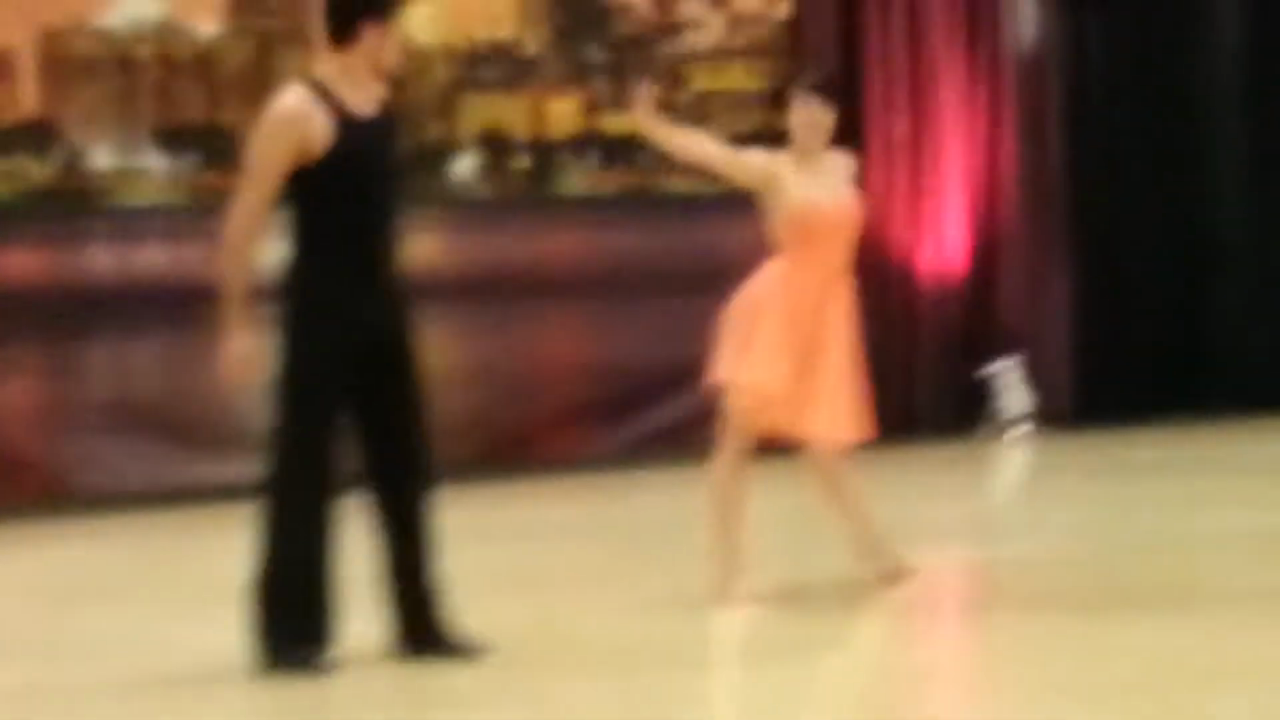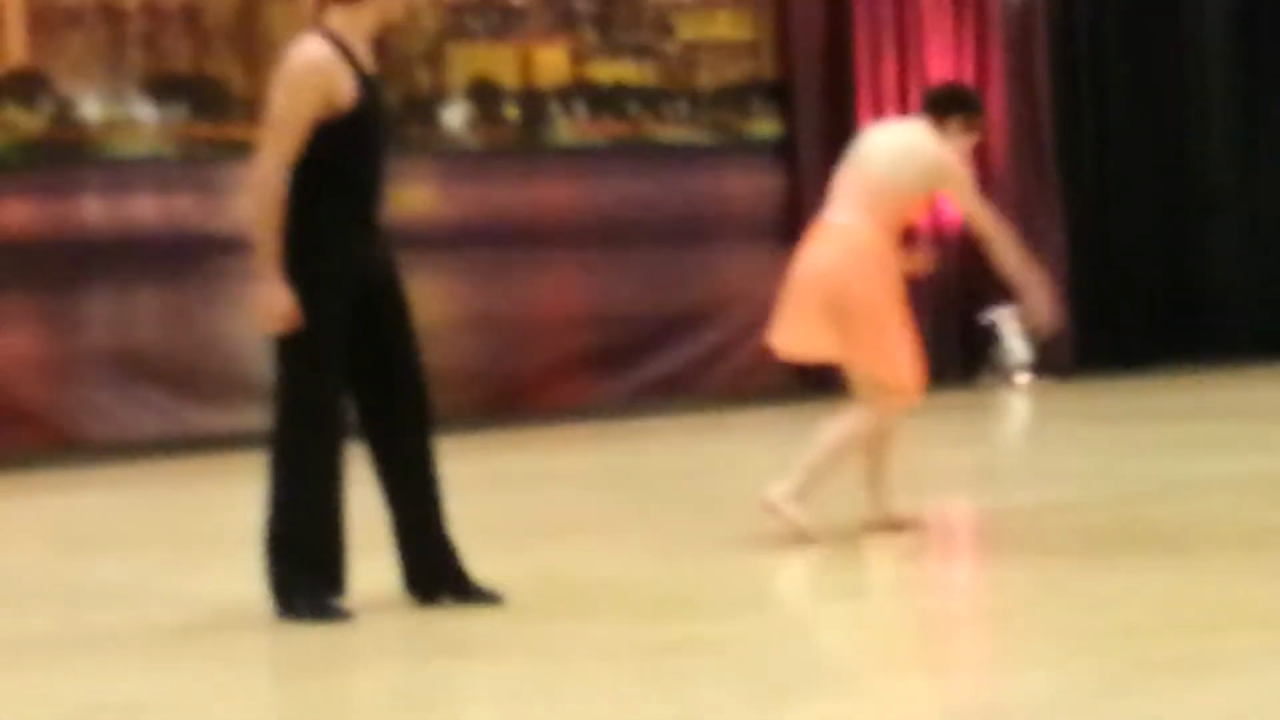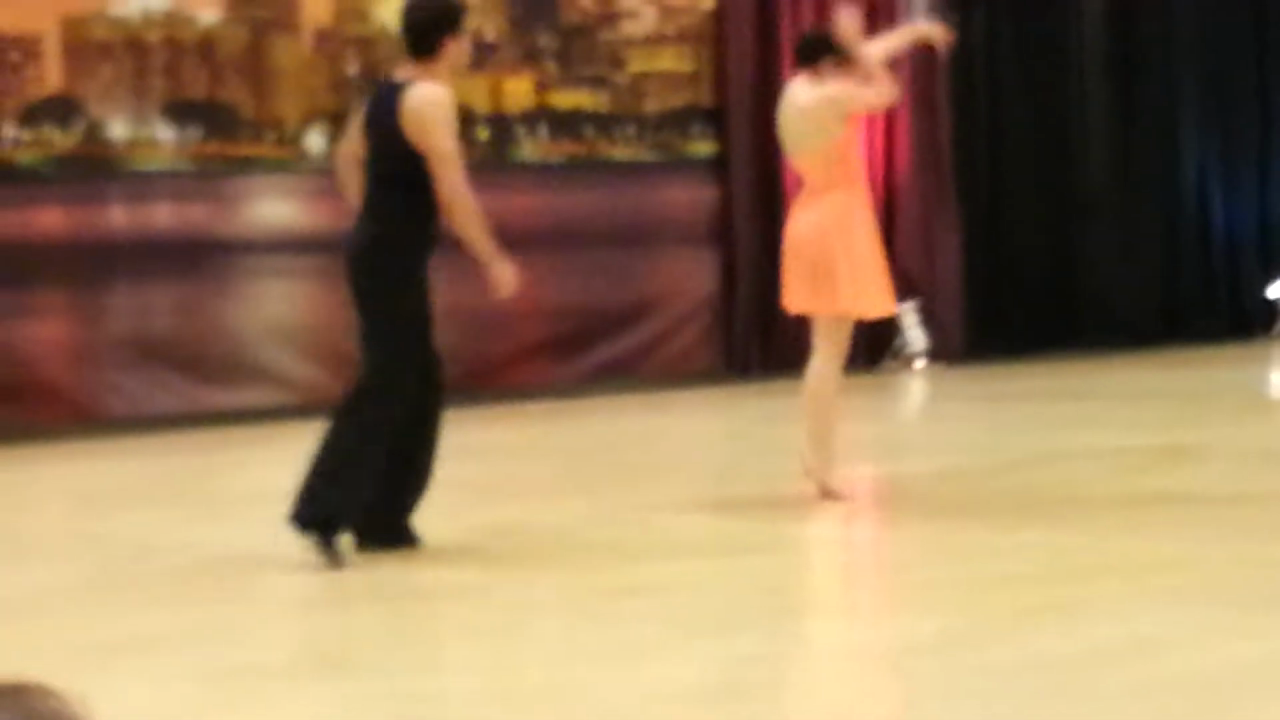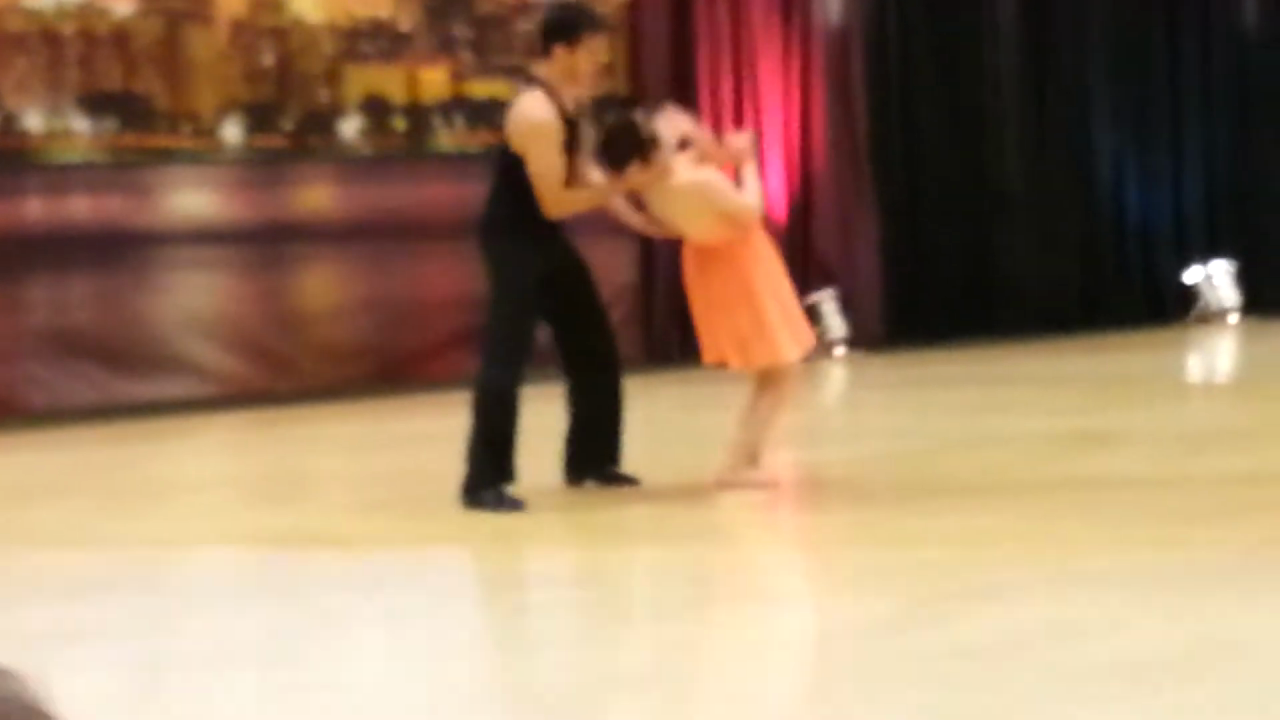
dt=0.7s
person 1, frame 1
left shoulder: (378, 101)
right shoulder: (295, 112)
right elbow: (244, 223)
right wrist: (236, 326)
left hip: (380, 307)
right hip: (323, 309)
left knee: (402, 464)
right knee: (304, 470)
left ankle: (418, 623)
right ankle: (290, 632)
person 1, frame 2
left shoulder: (359, 52)
right shoulder: (313, 61)
right elbow: (267, 171)
right wrist: (270, 277)
left hip: (364, 253)
right hip: (317, 260)
left knee: (401, 408)
right knee: (312, 420)
left ankle: (433, 570)
right ankle: (303, 581)
person 1, frame 3
left shoulder: (387, 92)
right shoulder: (431, 97)
left elbow: (349, 156)
right elbow: (454, 191)
right wrist: (493, 260)
left hip: (375, 254)
right hip: (393, 262)
left knee: (420, 388)
right knee: (388, 389)
left ankle: (382, 521)
right ankle: (324, 511)
person 1, frame 4
left shoulder: (572, 94)
right shoulder: (536, 115)
left elbow: (578, 169)
right elbow: (557, 203)
left wrist: (626, 211)
right wrist: (622, 184)
left hip: (545, 237)
right hip: (513, 237)
left knee: (592, 342)
right knee: (506, 356)
left ankle: (590, 457)
right ankle: (485, 480)
person 2, frame 1
left shoulder: (843, 167)
right shoulder: (770, 167)
right elbow: (702, 150)
right wrist: (649, 120)
left hip: (826, 314)
right hip: (775, 310)
left knee: (825, 447)
right knee: (736, 442)
left ankle: (874, 550)
right ankle: (728, 574)
person 2, frame 2
left shoulder: (877, 132)
right shoulder: (940, 159)
right elbow: (991, 227)
right wrist: (1033, 286)
left hip: (822, 256)
right hip: (859, 267)
left knee: (881, 392)
right knee: (876, 404)
left ankle: (877, 505)
right ankle: (788, 490)
person 2, frame 3
left shoulder: (798, 91)
right shoulder: (826, 97)
left elbow: (866, 59)
right elbow: (885, 93)
left hip: (812, 220)
right hip: (836, 221)
left knee: (829, 348)
right knee: (829, 350)
left ankle: (819, 458)
right ankle: (819, 461)
person 2, frame 4
left shoulder: (647, 180)
right shoulder: (698, 181)
left elbow: (713, 152)
right elbow: (749, 212)
left wrist: (687, 128)
right wrist: (746, 159)
left hip: (708, 262)
right hip: (738, 263)
left knee: (772, 367)
right knee: (779, 371)
left ankle: (748, 456)
right ankle: (741, 464)
